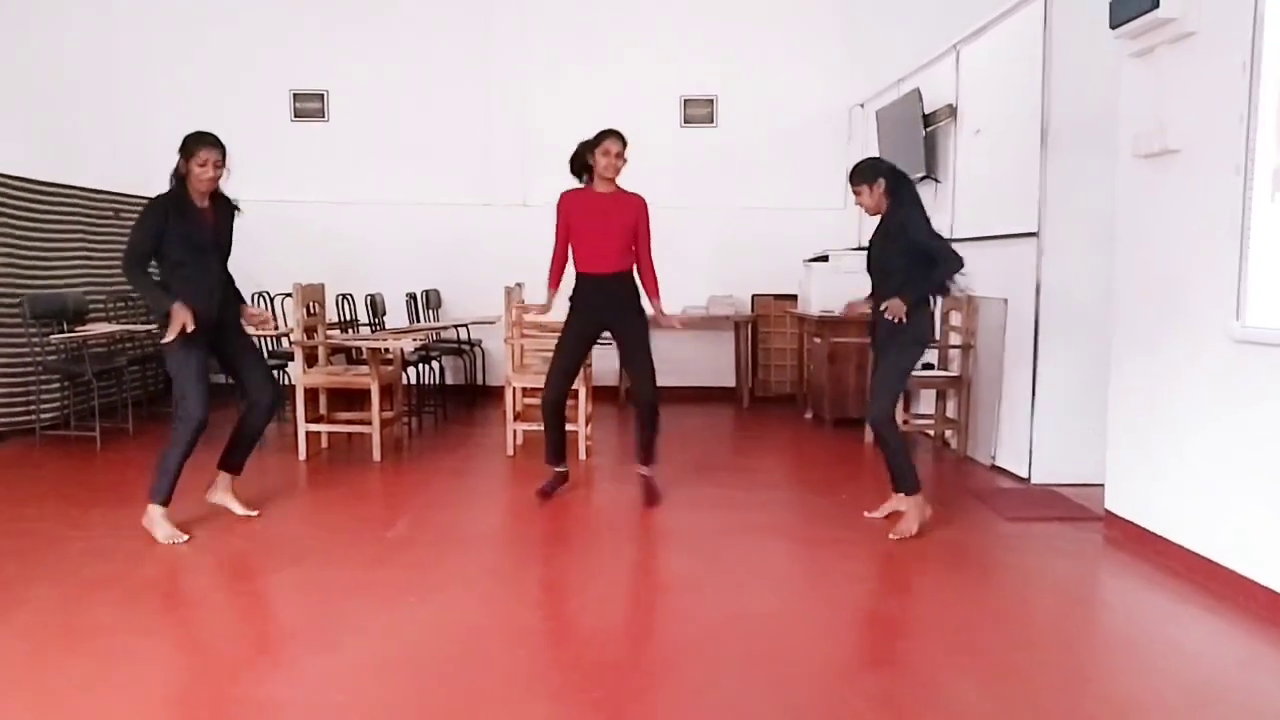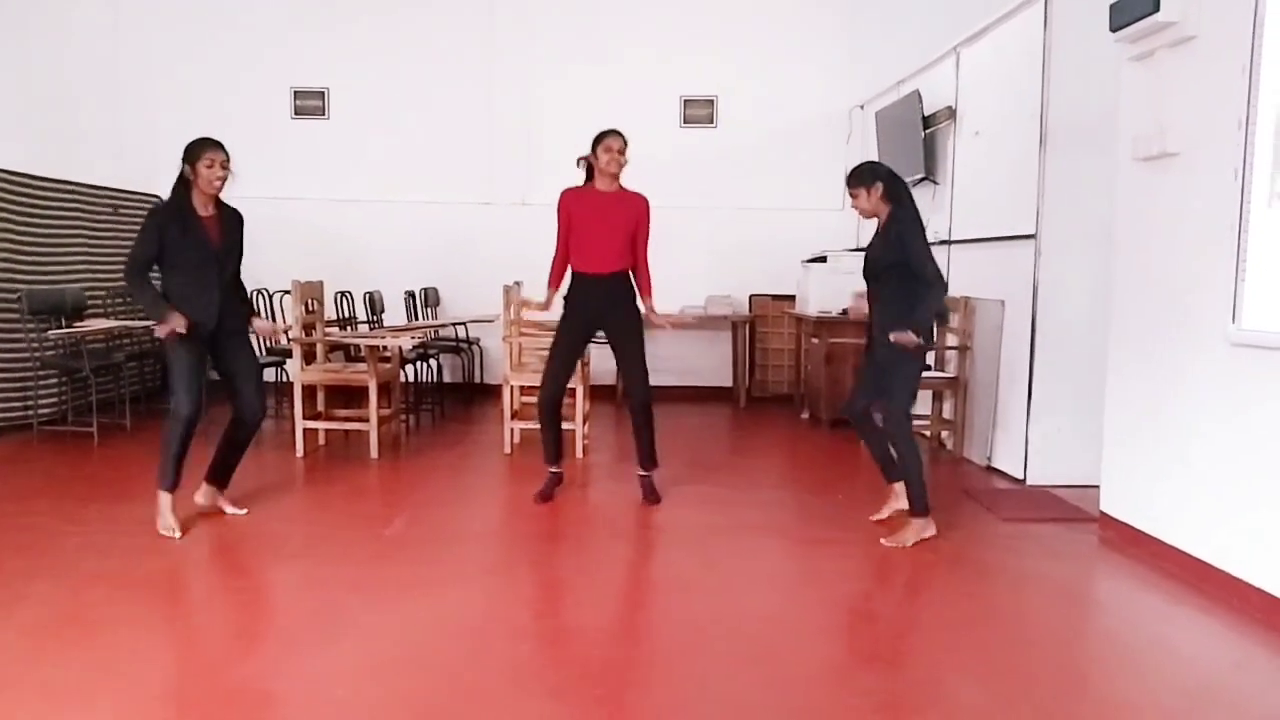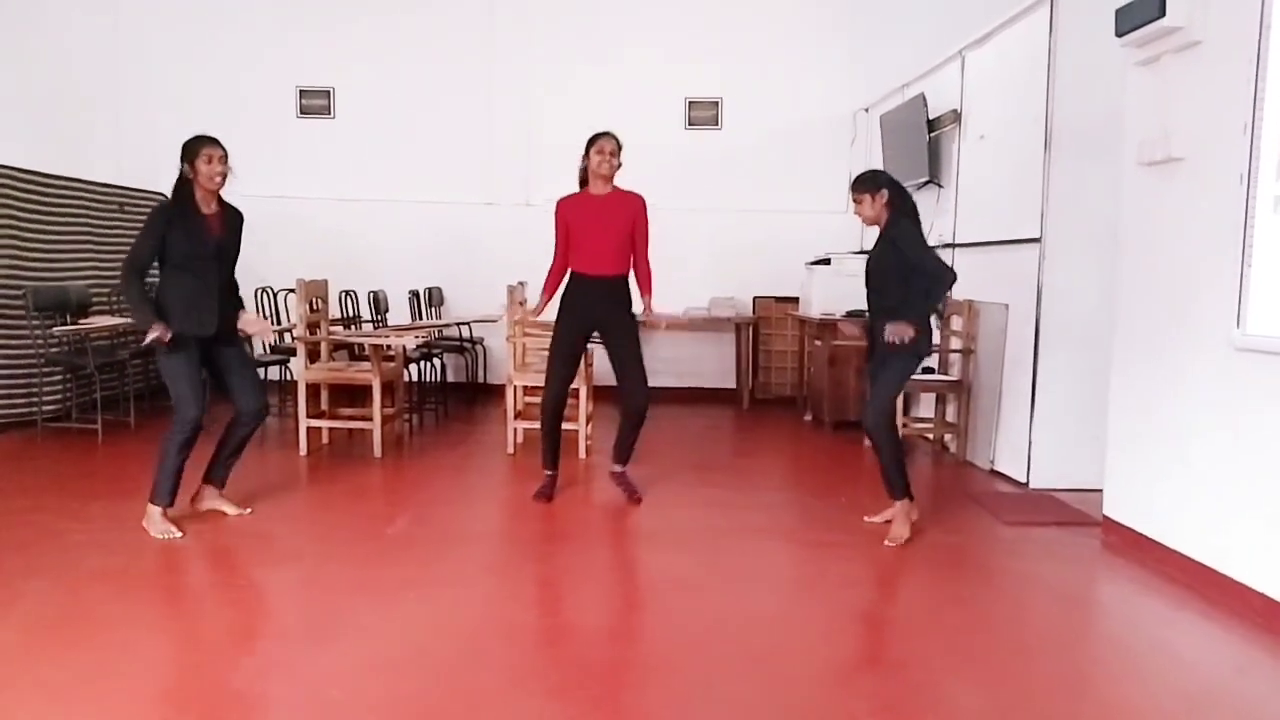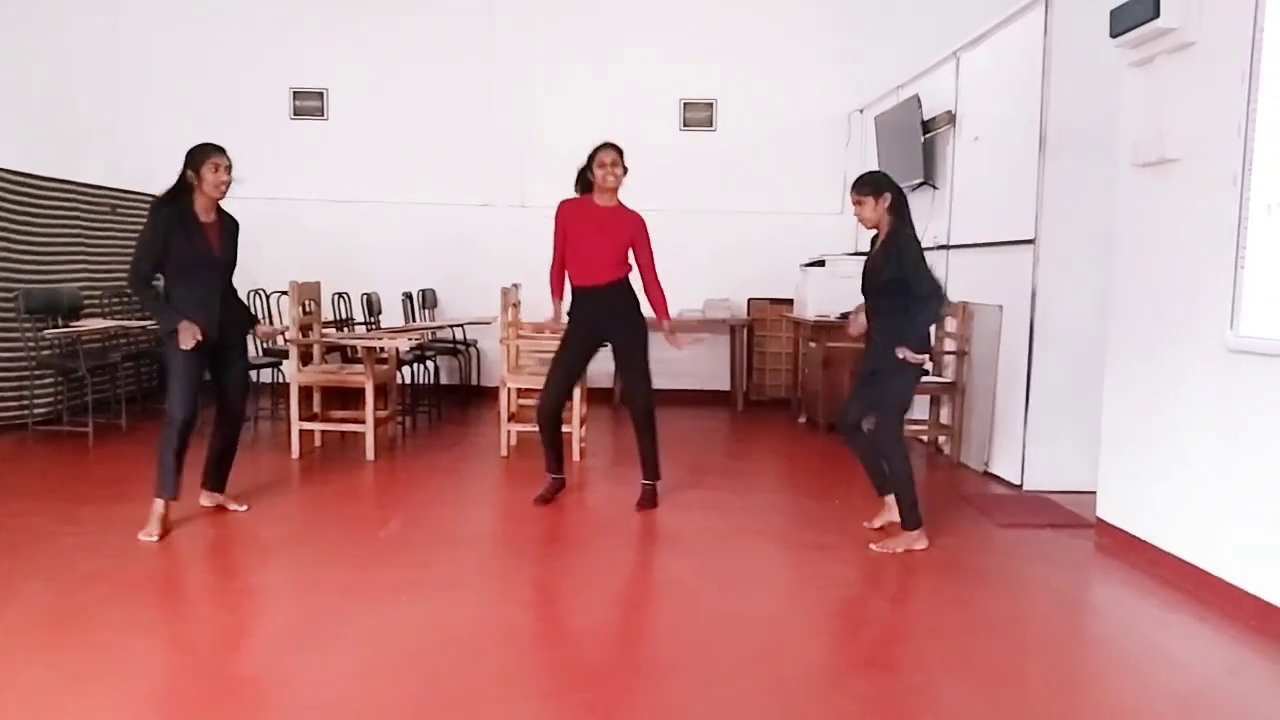
dt=0.3s
person 1, frame 1
left shoulder: (225, 211)
right shoulder: (162, 209)
right elbow: (133, 265)
left wrist: (240, 305)
right wrist: (172, 305)
left hip: (221, 320)
right hip: (185, 322)
left knee: (265, 394)
right knee: (194, 413)
left ankle: (223, 484)
right ankle: (156, 510)
person 1, frame 2
left shoulder: (233, 219)
right shoulder: (165, 216)
right elbow: (135, 272)
left wrist: (251, 316)
right wrist: (165, 311)
left hip: (228, 326)
right hip: (185, 327)
left knee: (251, 406)
right knee: (186, 409)
left ankle: (211, 488)
right ankle: (165, 499)
person 1, frame 3
left shoulder: (233, 218)
right shoulder: (168, 215)
right elbow: (132, 272)
left wrist: (240, 313)
right wrist: (151, 319)
left hip: (221, 330)
right hip: (178, 331)
left knee: (253, 406)
right knee: (190, 415)
left ankle: (210, 491)
right ankle: (156, 509)
person 1, frame 4
left shoulder: (229, 225)
right shoulder: (167, 220)
right elbow: (139, 279)
left wrist: (250, 321)
right wrist: (176, 322)
left hip: (227, 332)
right hip: (186, 333)
left knee: (233, 409)
right knee: (181, 411)
left ankle: (213, 489)
right ankle: (160, 510)
person 2, frame 1
left shoulder: (906, 219)
right shoulder: (887, 224)
left elbow: (951, 260)
left wrist: (907, 300)
right wrist: (871, 303)
left hip: (906, 330)
right hip: (889, 329)
left knee: (879, 412)
right knee: (881, 413)
left ankle: (915, 500)
right ankle: (902, 495)
person 2, frame 2
left shoulder: (904, 227)
right shoulder: (885, 230)
left elbow: (934, 284)
left wrist: (913, 328)
right wrist: (873, 302)
left hip: (904, 341)
right hip: (885, 338)
left knee: (895, 422)
right knee: (857, 410)
left ankle: (922, 519)
right ankle: (899, 489)
person 2, frame 3
left shoulder: (901, 233)
right shoulder: (887, 237)
left elbow: (944, 277)
left wrist: (912, 322)
right wrist: (871, 331)
left hip: (904, 343)
right hip: (887, 342)
left knee: (873, 417)
right knee: (881, 421)
left ankle: (902, 504)
right ankle: (903, 503)
person 2, frame 4
left shoulder: (903, 242)
right shoulder: (881, 243)
left elbow: (933, 298)
left wrist: (912, 342)
right wrist: (867, 315)
left hip: (901, 355)
right hip: (881, 351)
left knee: (886, 435)
right knee: (851, 421)
left ankle: (913, 531)
right ankle: (892, 501)
person 3, frame 1
left shoulder: (635, 204)
right shoulder: (569, 201)
left elbow: (644, 260)
right elbow: (560, 254)
left wrist: (657, 307)
right wrist: (550, 296)
left hip: (625, 299)
right hip: (585, 298)
left knee: (645, 393)
right knee: (554, 391)
left ankle: (645, 471)
right ankle: (559, 469)
person 3, frame 2
left shoulder: (637, 203)
right shoulder: (570, 199)
left elbow: (640, 260)
right elbow: (562, 254)
left wrist: (649, 305)
right wrist: (550, 295)
left hip: (620, 298)
right hip: (581, 296)
left knee: (638, 391)
right knee: (551, 390)
left ankle: (646, 473)
right ankle: (554, 470)
person 3, frame 3
left shoulder: (633, 204)
right shoulder: (566, 206)
left elbow: (641, 260)
right elbow: (560, 261)
left wrist: (647, 305)
right wrist: (542, 302)
left hip: (617, 301)
right hip: (577, 299)
left knee: (637, 397)
right knee: (554, 394)
left ankle: (619, 469)
right ankle: (550, 474)
person 3, frame 4
left shoulder: (633, 221)
right shoulder: (567, 210)
left elbow: (648, 273)
right elbow: (559, 264)
left wrist: (665, 323)
right wrist: (556, 307)
left hip: (622, 308)
right hip: (583, 311)
left knee: (639, 401)
right knee: (550, 403)
left ankle: (649, 483)
right ankle: (556, 476)
